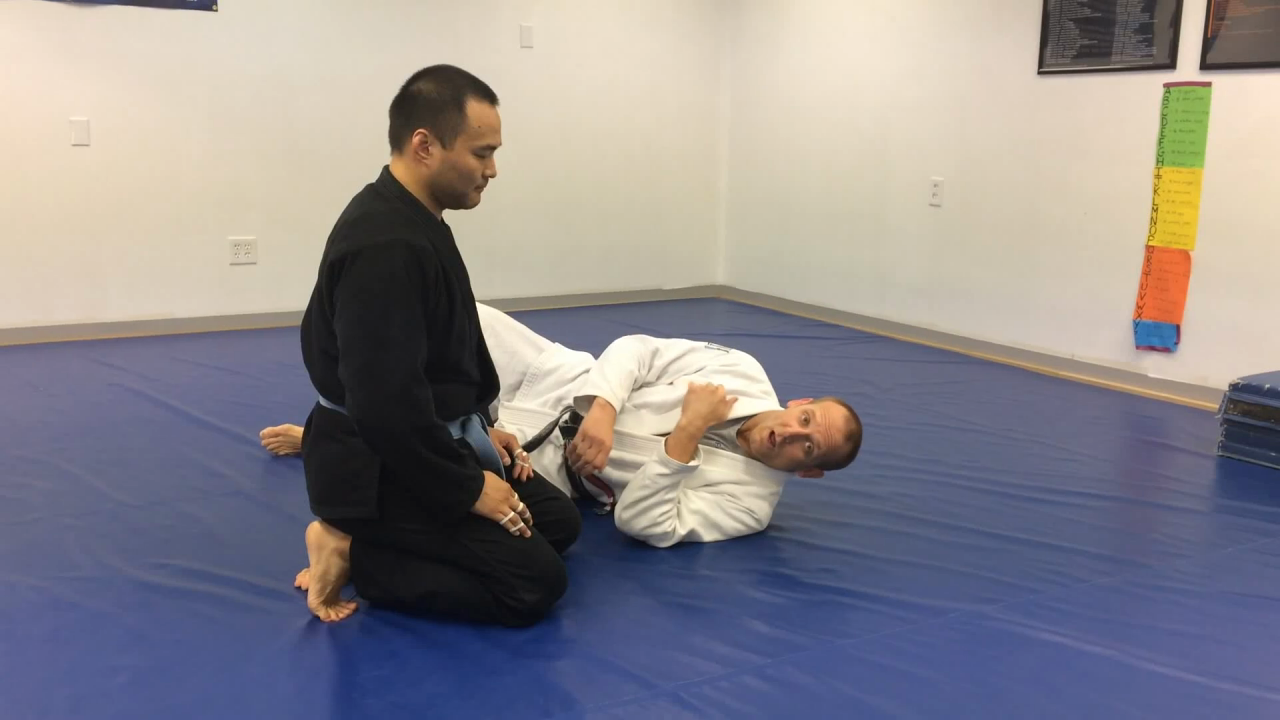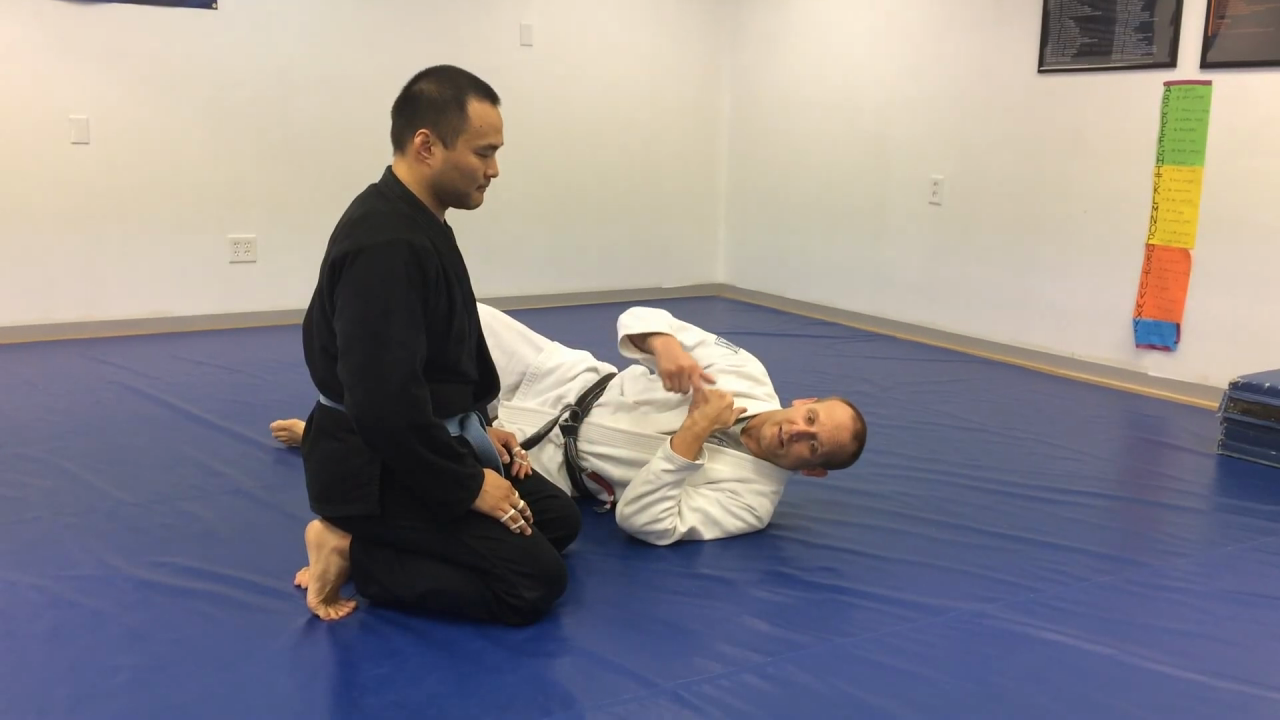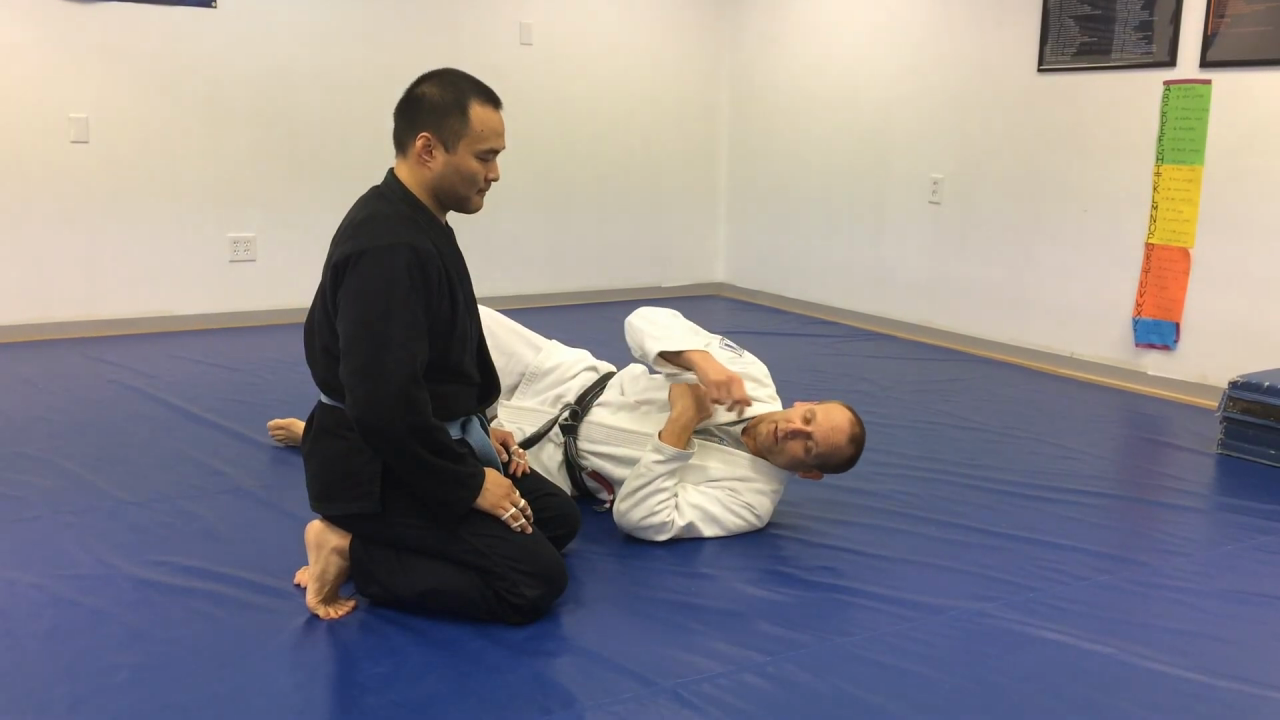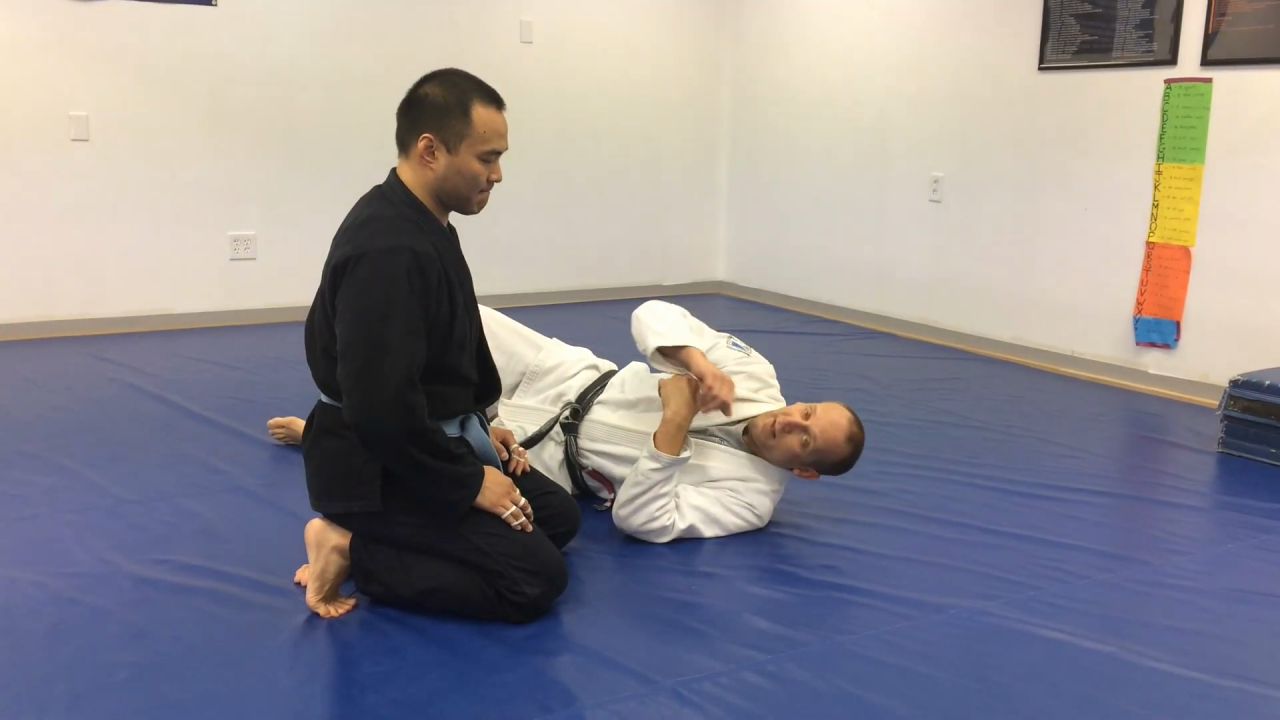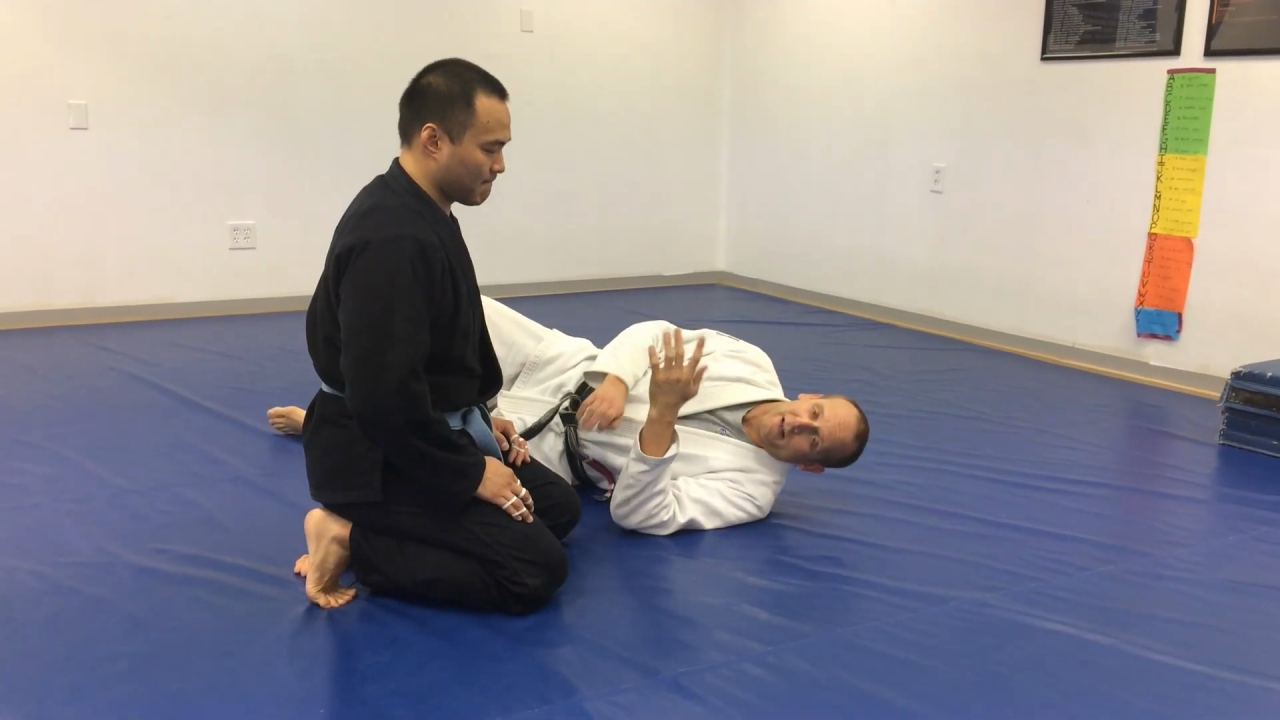
dt=1s
person 1, frame 1
left shoulder: (750, 502)
right shoulder: (745, 372)
left elbow: (642, 521)
right elbow: (636, 351)
left wrist: (688, 434)
right wrist: (603, 409)
left hip: (552, 459)
right hip: (574, 387)
person 1, frame 2
left shoulder: (752, 498)
right shoulder: (747, 374)
left elbow: (643, 520)
right elbow: (638, 320)
left wrist: (694, 434)
right wrist: (665, 345)
left hip: (552, 461)
right hip: (576, 382)
person 1, frame 3
left shoulder: (751, 498)
right shoulder: (752, 378)
left elbow: (640, 517)
right elbow: (644, 322)
left wrist: (681, 425)
right wrist: (703, 362)
left hip: (554, 458)
right hip: (578, 380)
person 1, frame 4
left shoulder: (752, 498)
right shoulder: (756, 379)
left elbow: (640, 519)
right elbow: (652, 315)
left wrist: (674, 424)
right wrist: (700, 362)
left hip: (552, 455)
right hip: (576, 377)
person 1, frame 5
left shoulder: (751, 488)
right shoulder: (750, 363)
left elbow: (638, 512)
right elbow: (650, 335)
left wrist: (662, 414)
right wrist: (615, 381)
left hip: (553, 443)
right hip: (572, 367)
person 2, frame 1
left shoulder: (412, 221)
right shoulder: (384, 247)
right elbow: (386, 403)
left wrist: (479, 432)
right wrist: (466, 488)
left hip: (424, 443)
right hip: (378, 466)
left knee: (558, 523)
right knee: (533, 583)
left ankle: (376, 542)
right ankle: (352, 552)
person 2, frame 2
left shoulder: (415, 222)
right shoulder: (385, 246)
right elbow: (384, 403)
left wrist: (476, 430)
right wrist: (467, 486)
left hip: (425, 442)
right hip: (377, 464)
left knee: (557, 521)
right knee: (534, 581)
left ankle: (372, 540)
right ankle: (352, 552)
person 2, frame 3
left shoulder: (417, 223)
right shoulder: (387, 248)
right elbow: (385, 405)
left wrist: (475, 430)
right wrist: (468, 484)
left hip: (427, 442)
right hip: (377, 465)
left knee: (558, 519)
right knee: (535, 580)
left ankle: (377, 541)
right ankle: (353, 551)
person 2, frame 4
left shoulder: (422, 223)
right shoulder: (386, 250)
right elbow: (380, 407)
left wrist: (474, 429)
right wrist: (467, 481)
left hip: (430, 439)
right hip: (377, 464)
left knee: (558, 516)
right knee: (535, 578)
left ankle: (369, 538)
right ankle: (353, 549)
person 2, frame 5
left shoulder: (422, 213)
right shoulder: (390, 240)
right elbow: (384, 396)
left wrist: (477, 422)
right wrist: (468, 472)
left hip: (428, 430)
right hip: (377, 454)
left knee: (558, 507)
right knee: (535, 569)
left ankle: (376, 528)
right ankle: (352, 541)
